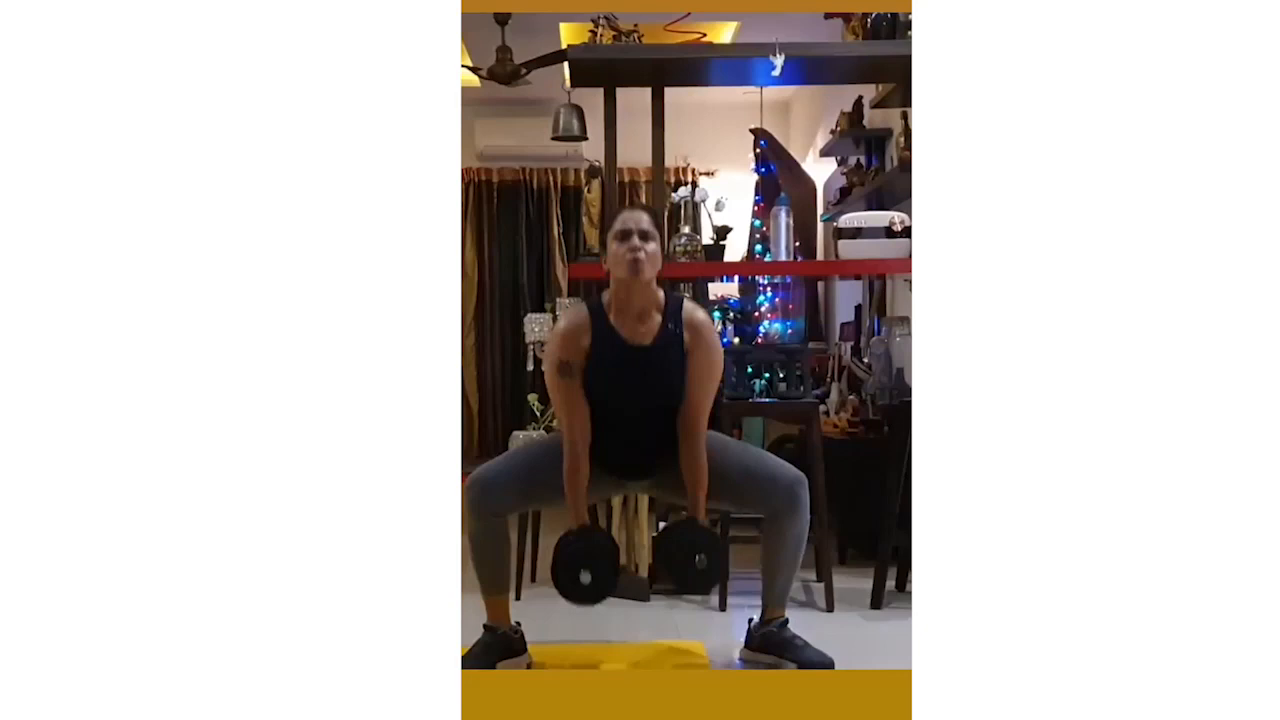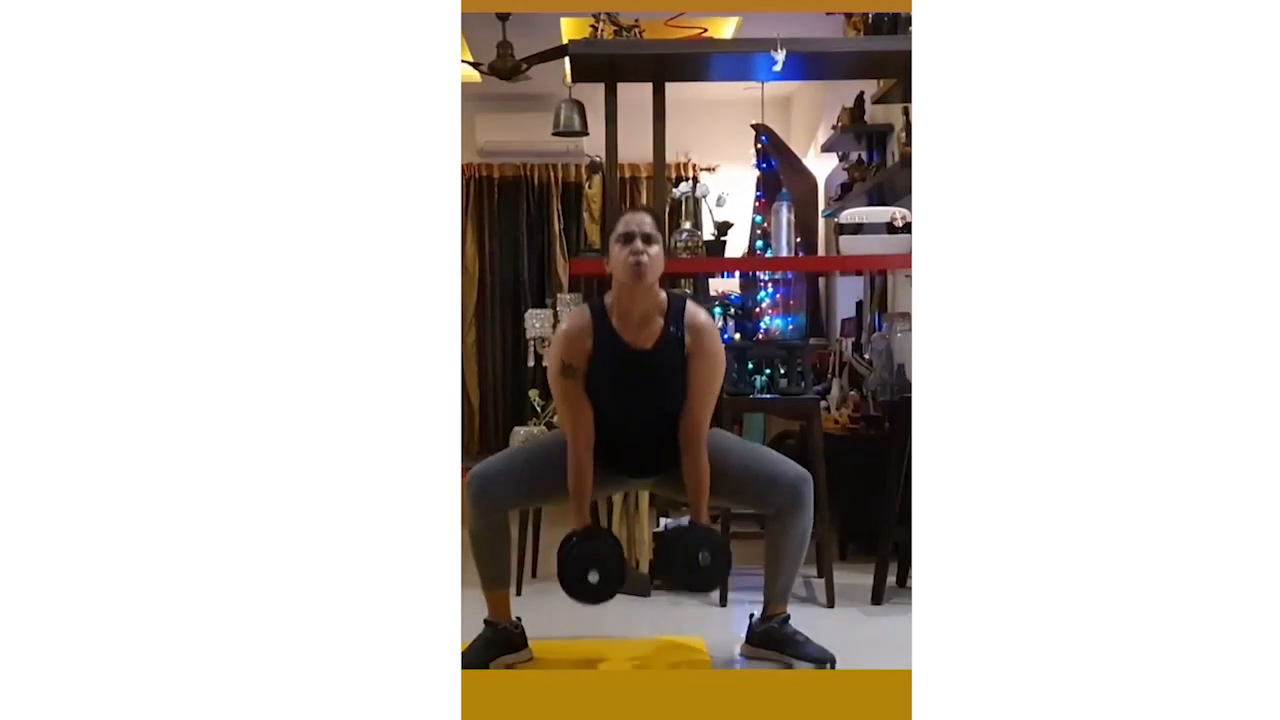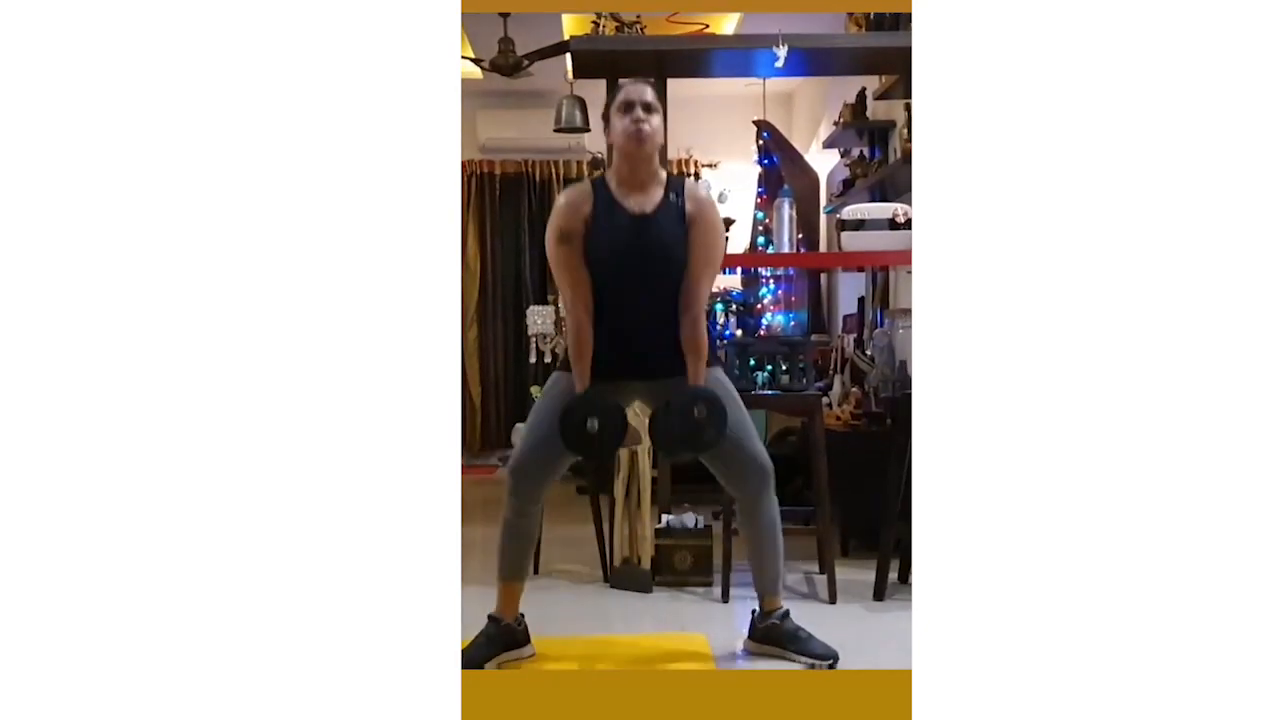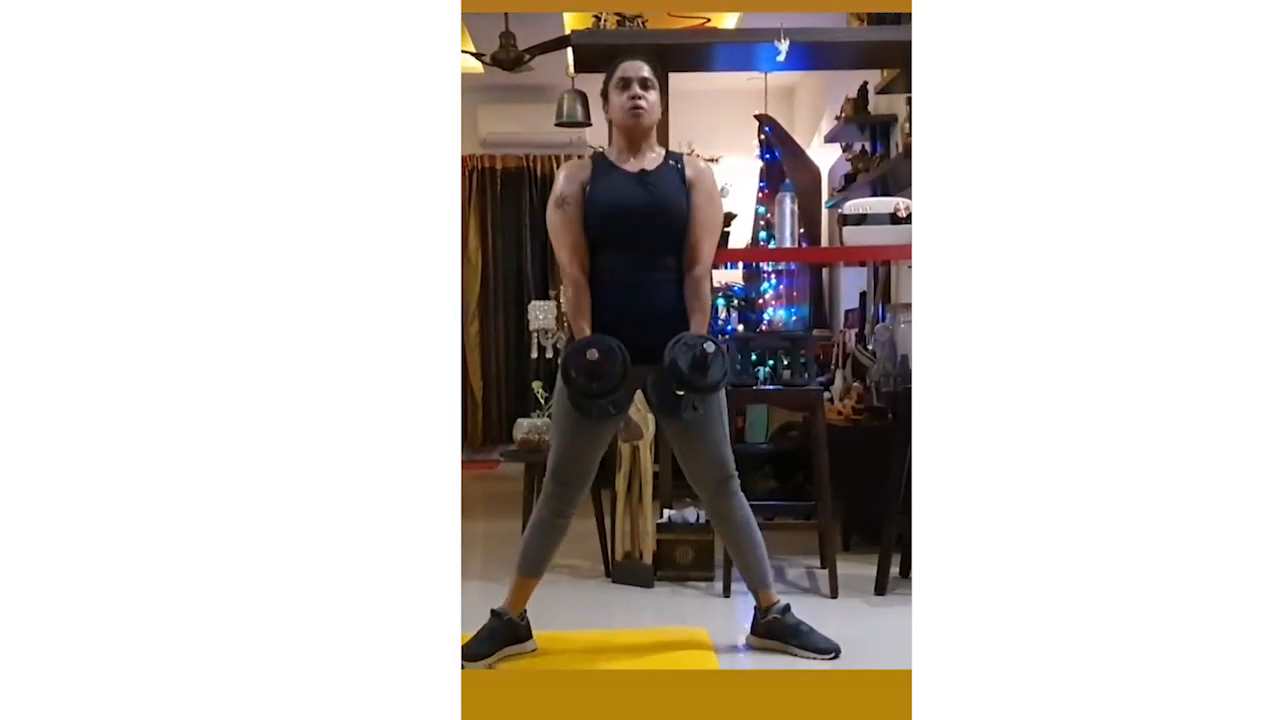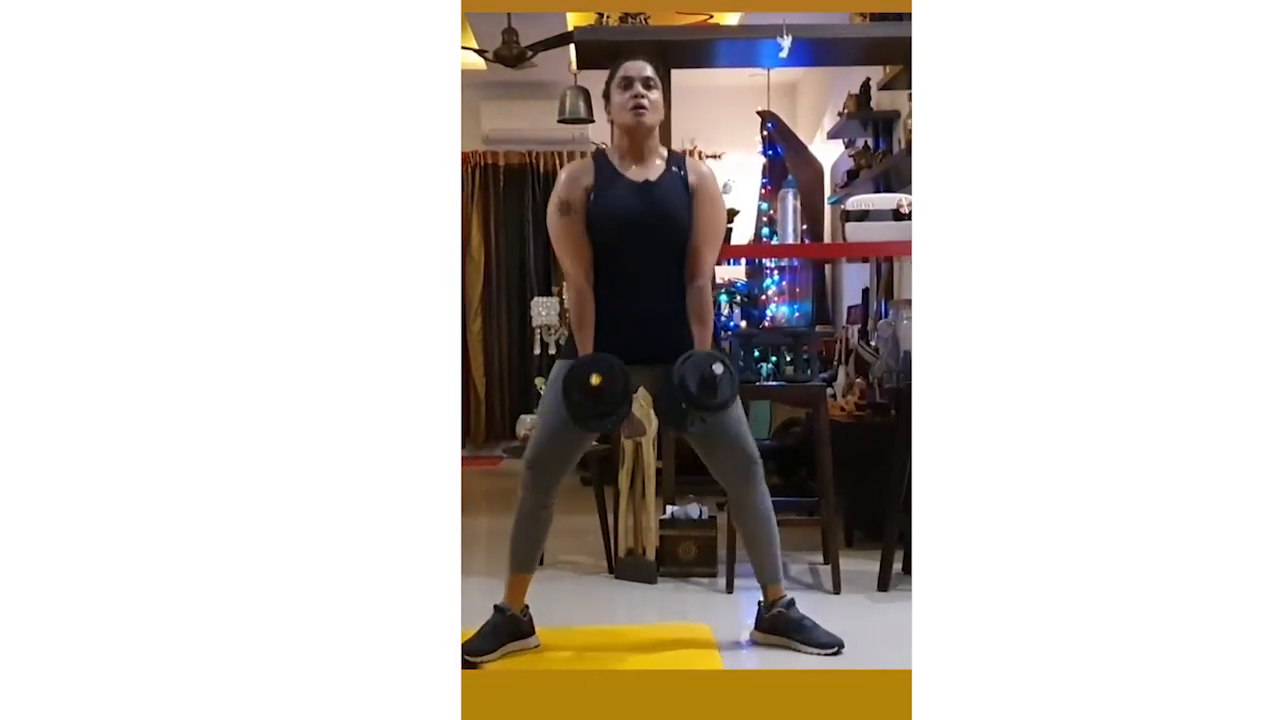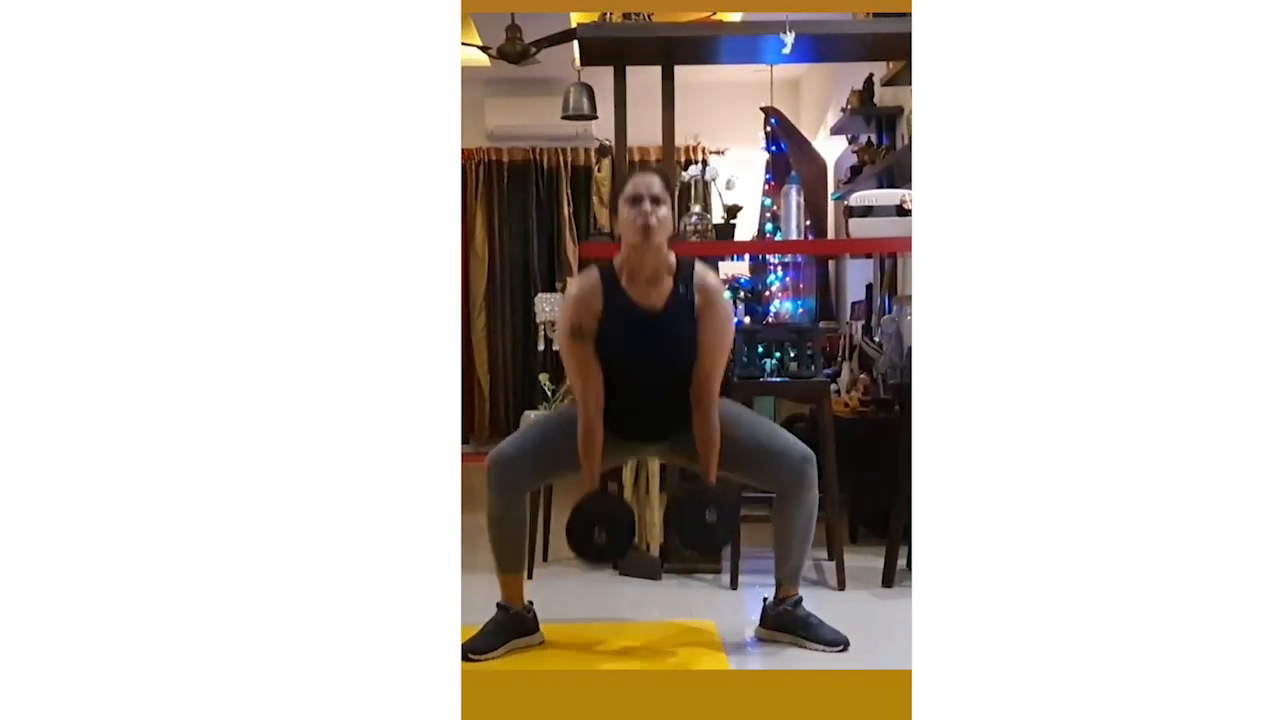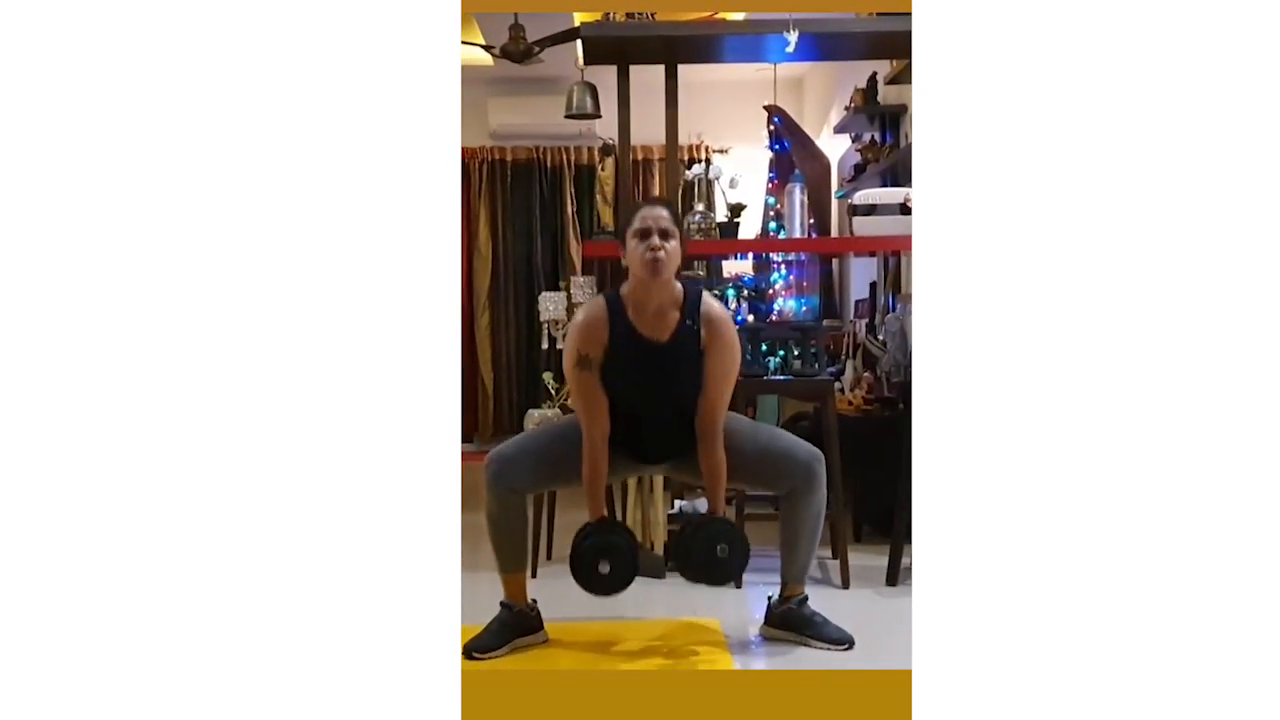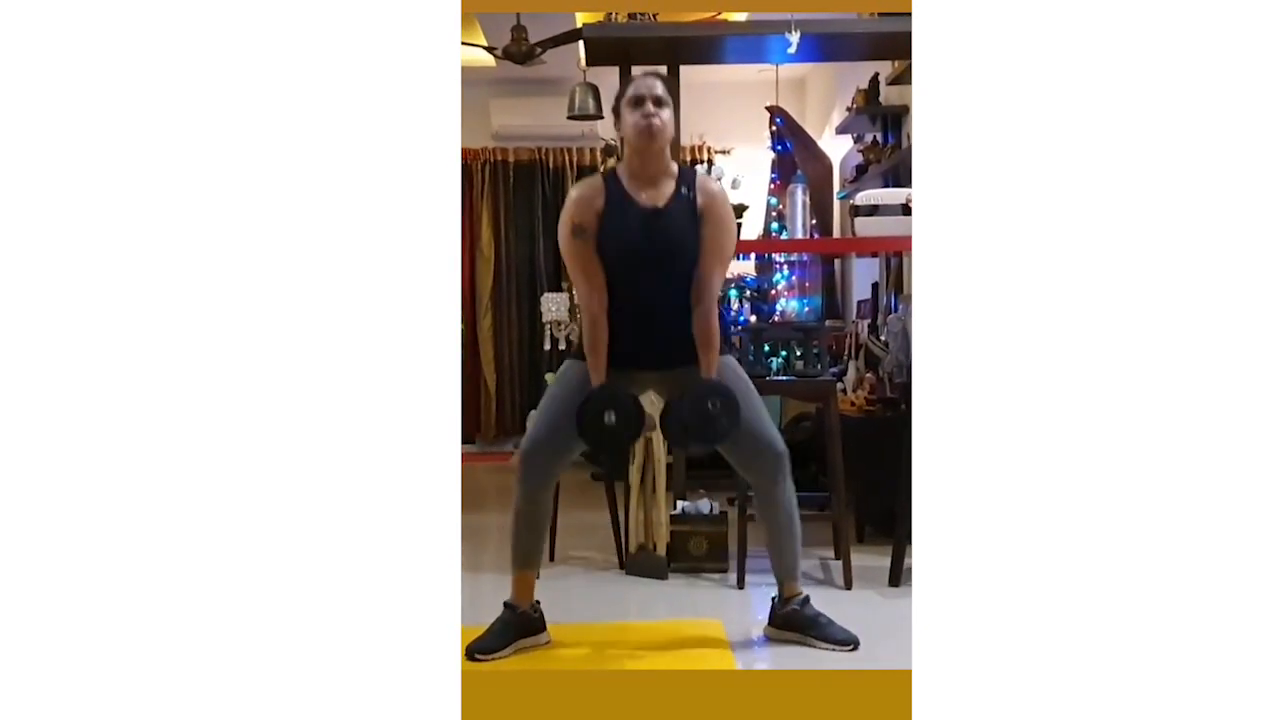
dt=0.4s
person 1, frame 1
left shoulder: (695, 326)
right shoulder: (574, 331)
left elbow: (693, 430)
right elbow: (575, 440)
left wrist: (698, 520)
right wrist: (579, 525)
left hip: (670, 456)
right hip: (598, 458)
left knee: (790, 489)
right knee: (483, 492)
left ankle: (769, 629)
right ankle: (502, 634)
person 1, frame 2
left shoulder: (697, 327)
right shoulder: (577, 332)
left elbow: (695, 433)
right elbow: (579, 442)
left wrist: (699, 523)
right wrist: (582, 529)
left hip: (673, 454)
right hip: (603, 456)
left knee: (795, 487)
right knee: (483, 487)
left ankle: (772, 626)
right ankle: (502, 631)
person 1, frame 3
left shoulder: (696, 202)
right shoulder: (575, 206)
left elbow: (695, 306)
right elbow: (577, 309)
left wrist: (696, 391)
right wrist: (582, 392)
left hip: (676, 364)
right hip: (599, 365)
left knee: (754, 474)
right knee: (524, 476)
left ankle: (771, 621)
right ankle: (506, 626)
person 1, frame 4
left shoulder: (692, 174)
right shoulder: (577, 177)
left elbow: (699, 268)
right elbow: (573, 272)
left knee: (719, 484)
right knee: (563, 487)
left ankle: (772, 616)
right ankle: (510, 620)
person 1, frame 5
left shoulder: (696, 179)
right shoulder: (578, 180)
left elbow: (700, 280)
right elbow: (580, 283)
left hip: (679, 350)
right hip: (600, 350)
left knee: (741, 467)
right knee: (541, 469)
left ankle: (777, 610)
right ankle: (512, 617)
person 1, frame 6
left shoulder: (706, 290)
right shoulder: (586, 295)
left elbow: (706, 397)
right elbow: (589, 407)
left wrist: (708, 485)
right wrist: (590, 491)
left hip: (682, 423)
right hip: (615, 423)
left knee: (798, 466)
right knee: (503, 469)
left ankle: (783, 609)
right ankle: (516, 615)
person 1, frame 7
left shoulder: (713, 319)
right shoulder: (593, 322)
left elbow: (711, 425)
right elbow: (595, 433)
left wrist: (718, 515)
right wrist: (597, 522)
left hip: (688, 442)
right hip: (619, 442)
left knee: (807, 467)
right knee: (502, 471)
left ankle: (789, 606)
right ankle: (519, 613)
person 1, frame 8
left shoulder: (707, 194)
right shoulder: (588, 198)
left elbow: (708, 297)
right elbow: (592, 301)
left wrist: (709, 382)
right wrist: (599, 387)
left hip: (688, 353)
right hip: (612, 354)
left knee: (769, 458)
right knee: (535, 462)
left ankle: (791, 606)
right ankle: (522, 613)
